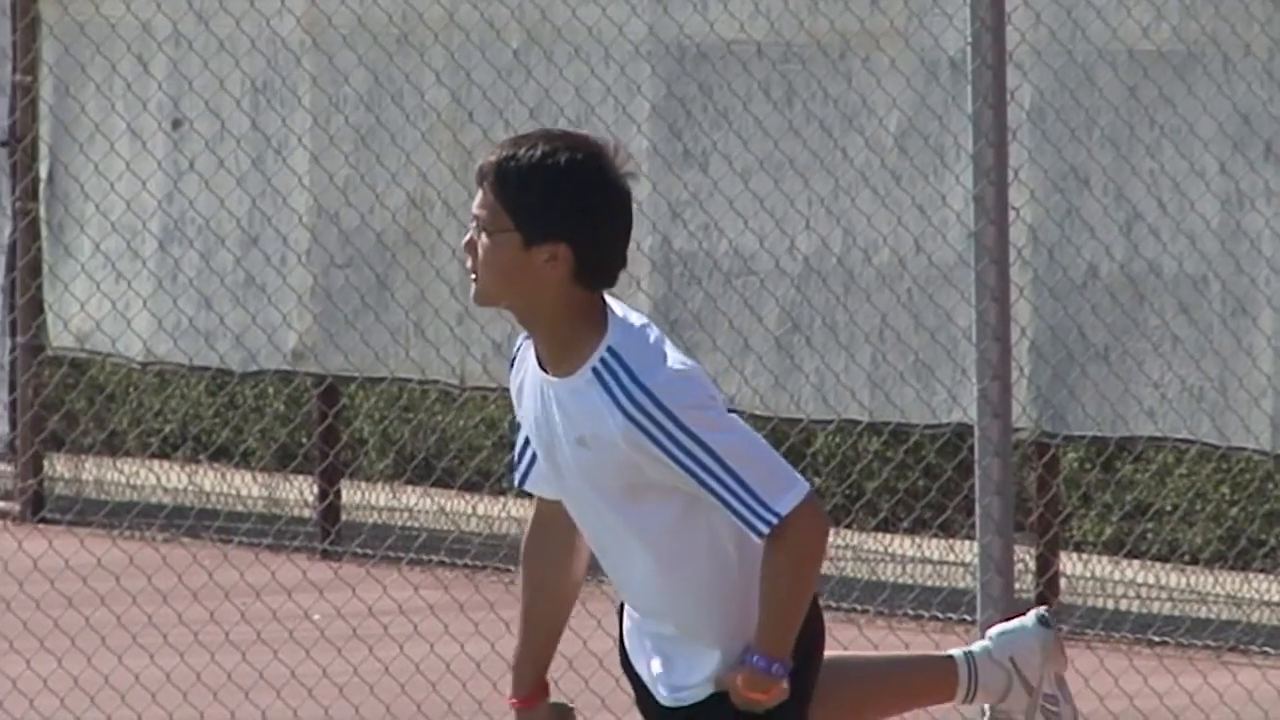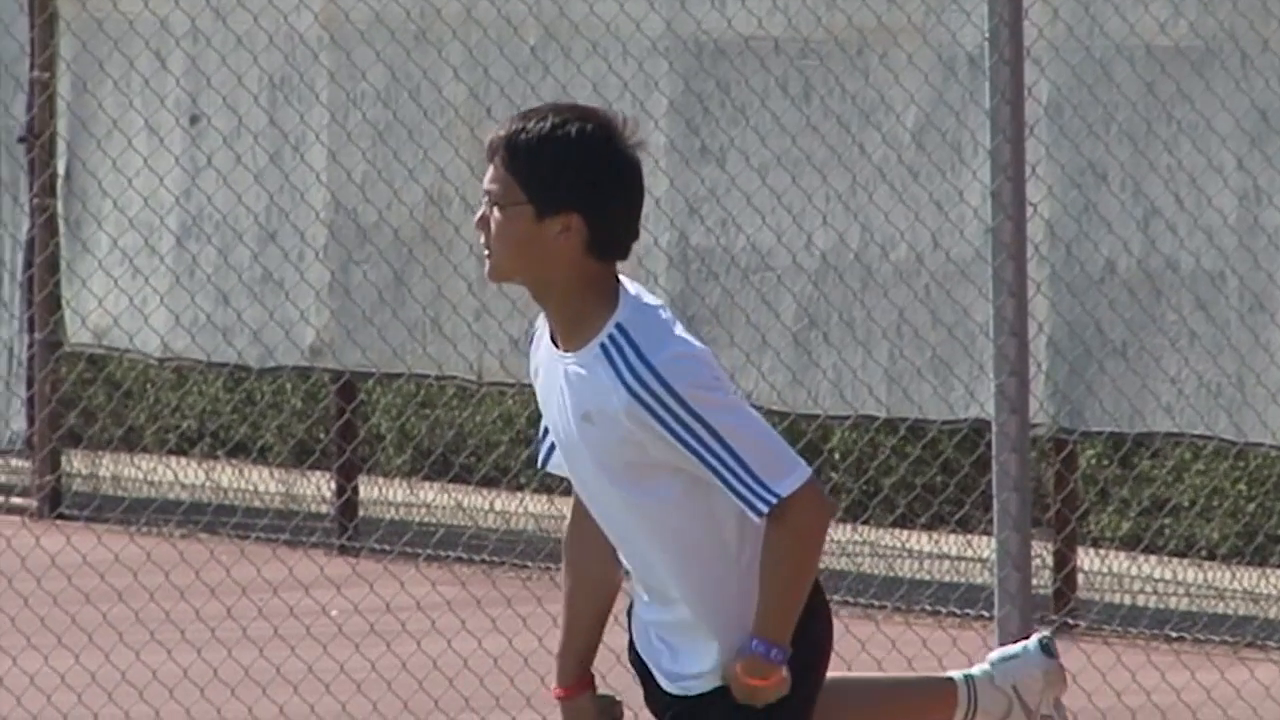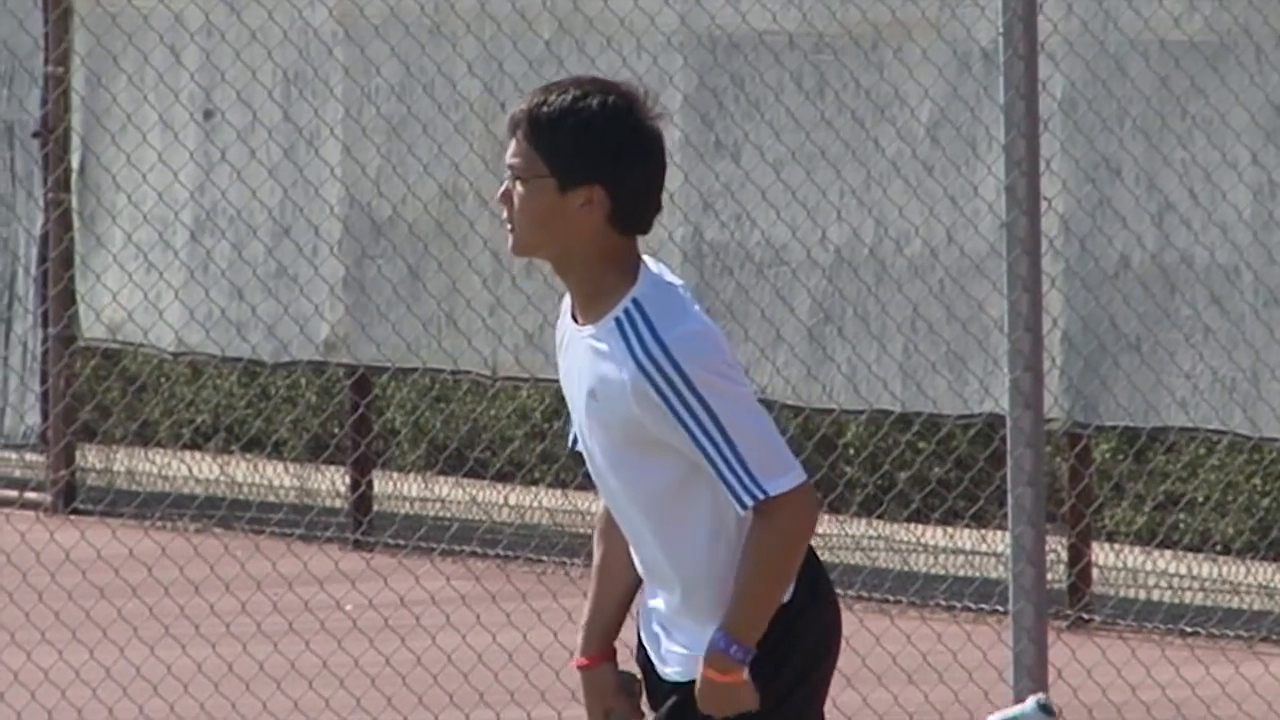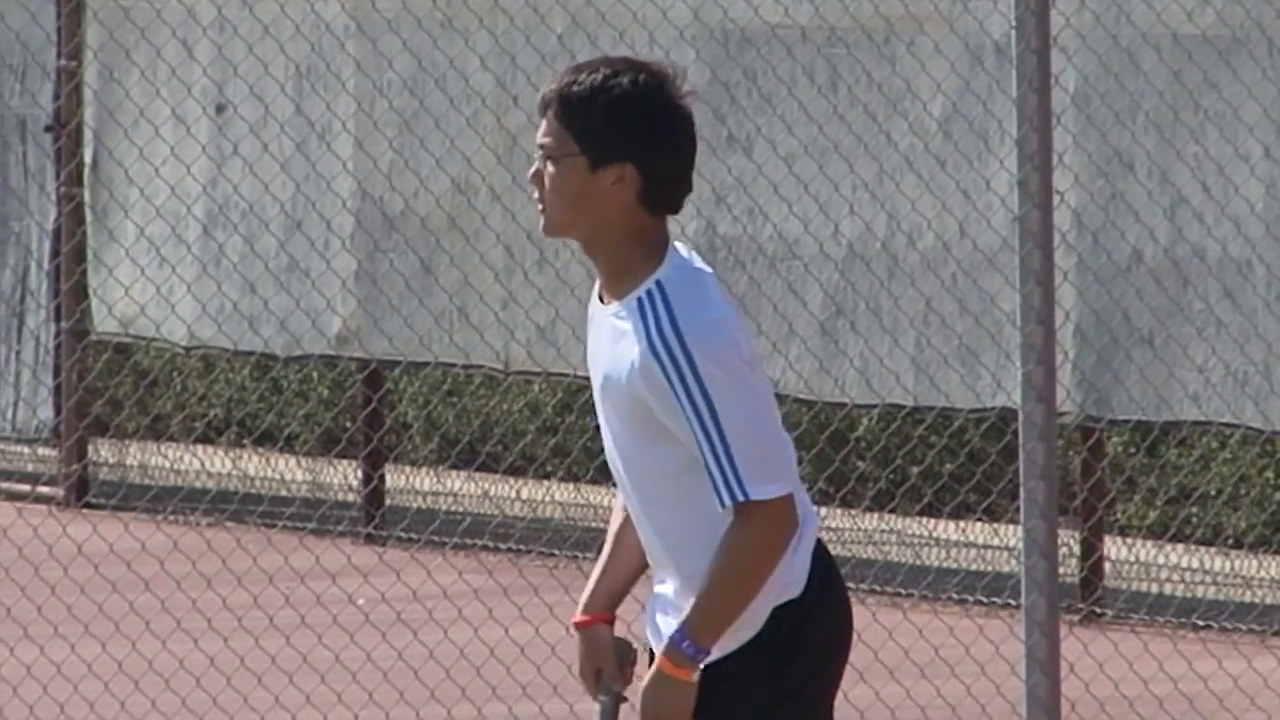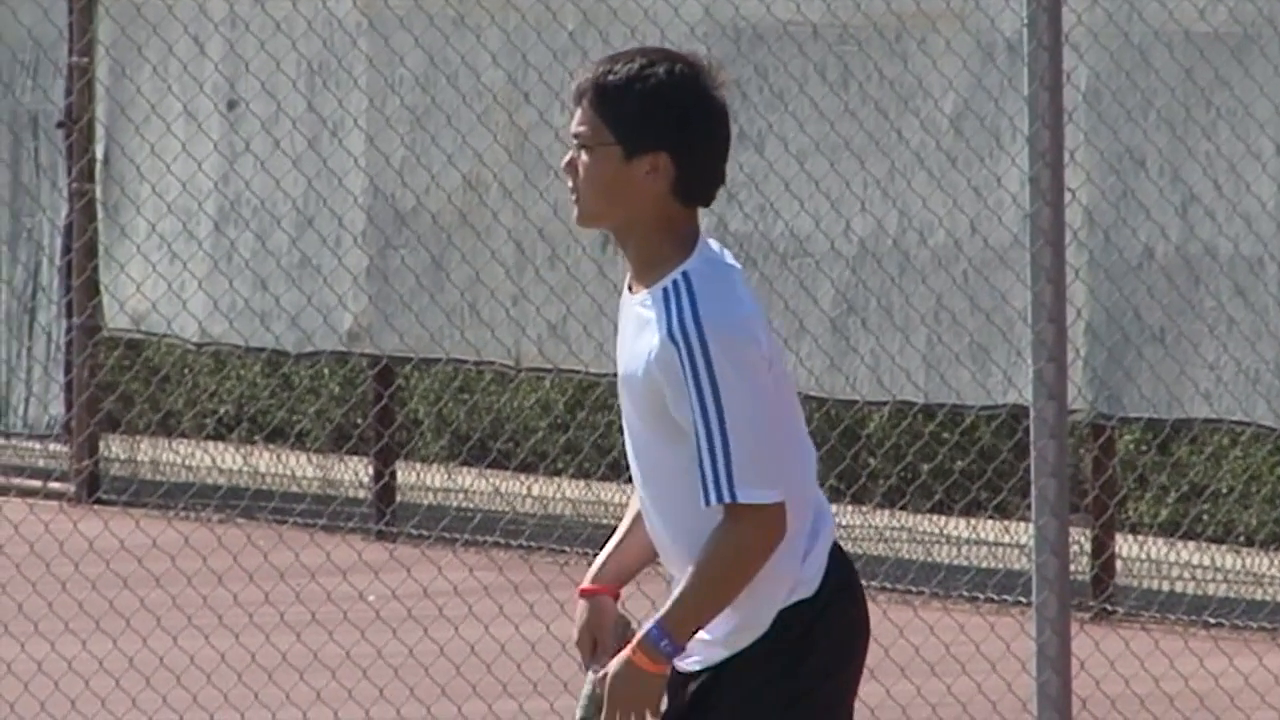
dt=0.3s
person 1, frame 1
left shoulder: (644, 392)
right shoulder: (536, 360)
left elbow: (799, 524)
right elbow: (558, 523)
left wrist: (765, 666)
left hip: (733, 660)
person 1, frame 2
left shoulder: (649, 369)
right shoulder: (553, 341)
left elbow: (800, 507)
right elbow: (597, 509)
left wrist: (765, 656)
left hip: (738, 653)
person 1, frame 3
left shoulder: (660, 347)
right shoulder: (581, 320)
left elbow: (788, 506)
left wrist: (728, 659)
right wrist: (595, 648)
left hip: (759, 637)
right hip: (679, 629)
person 1, frame 4
left shoulder: (678, 330)
right shoulder: (617, 299)
left elbow: (768, 514)
left wrist: (678, 660)
right wrist: (597, 610)
left hip: (764, 633)
right hip: (708, 620)
person 1, frame 5
left shoulder: (699, 321)
right shoulder: (651, 292)
left elbow: (755, 520)
left wrist: (650, 650)
right wrist: (604, 580)
left hip: (778, 635)
right hip: (745, 628)
